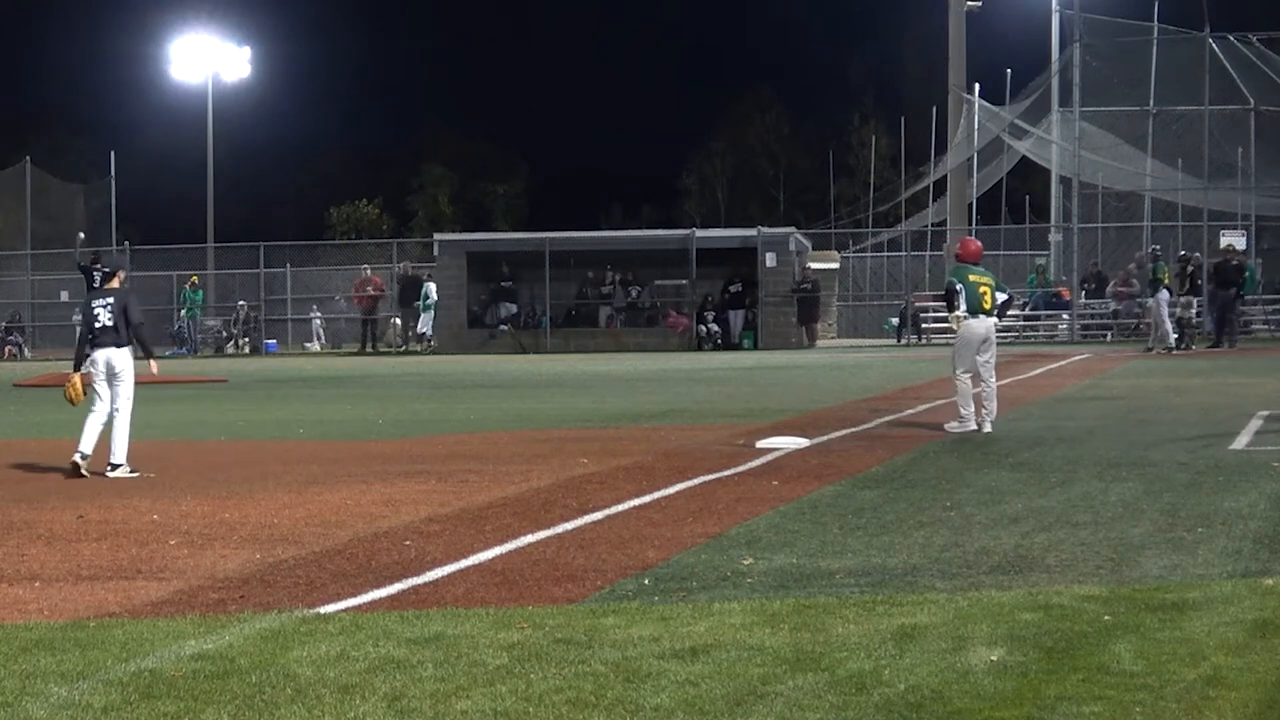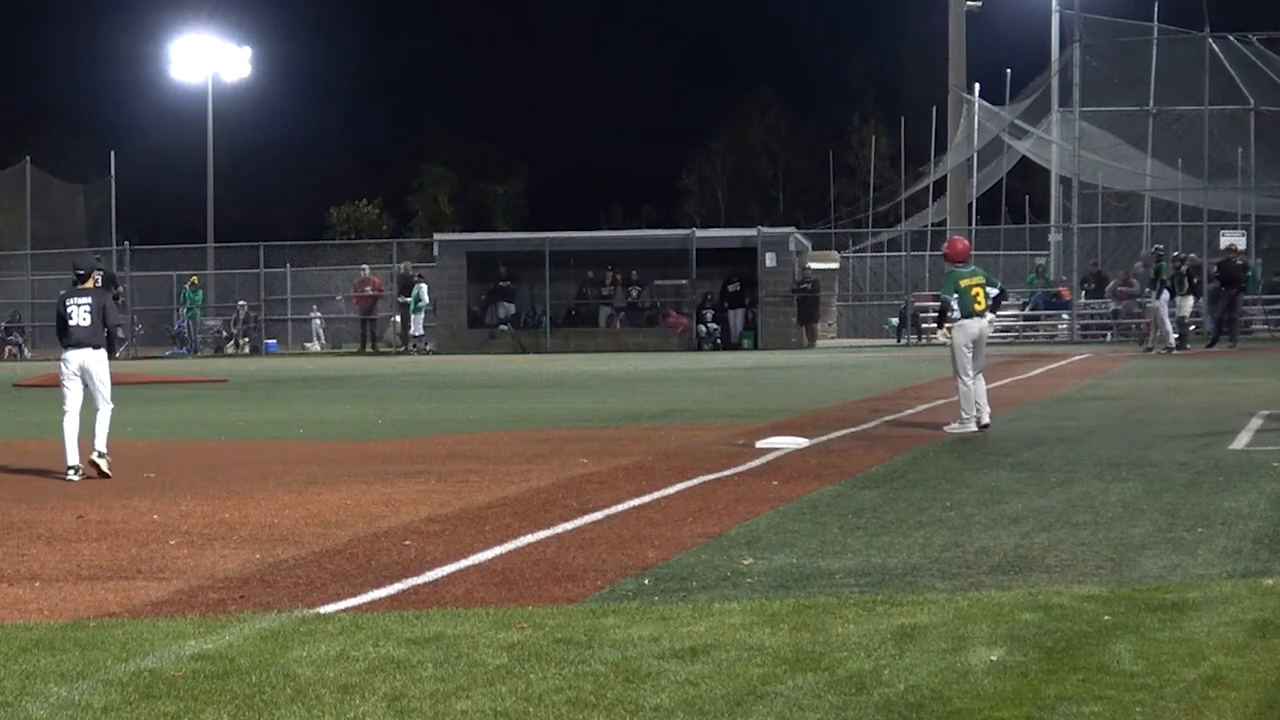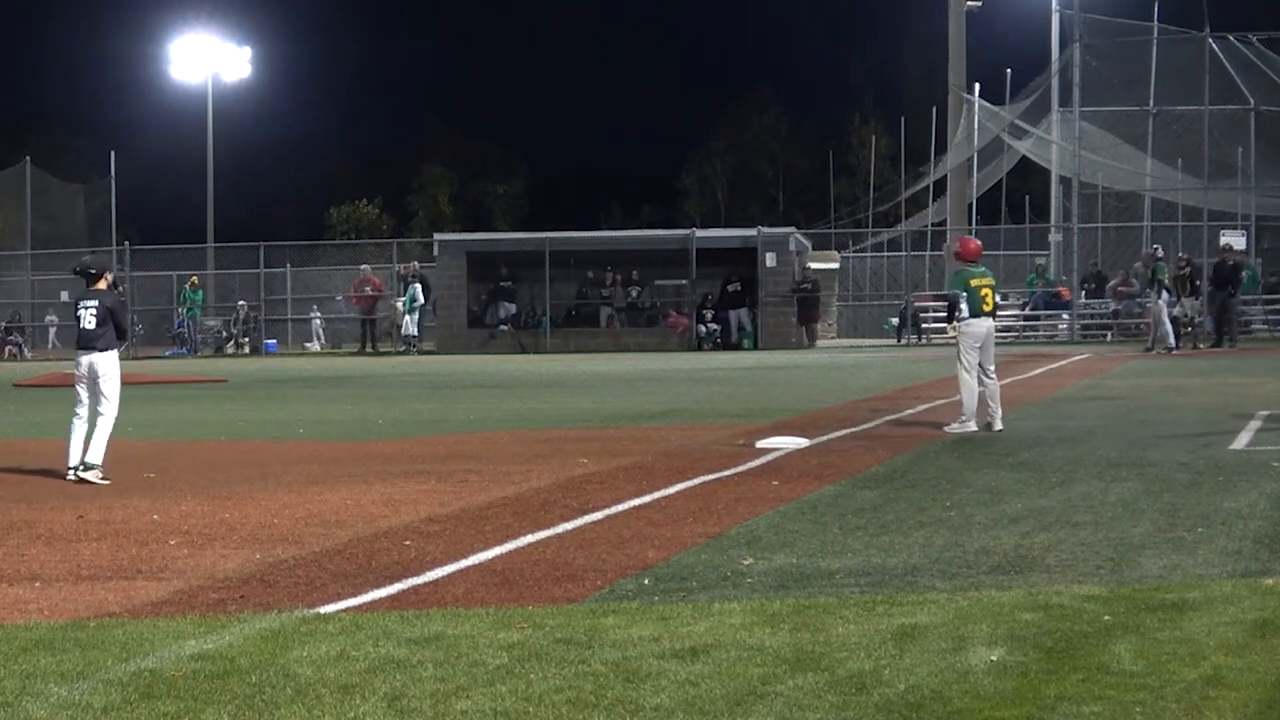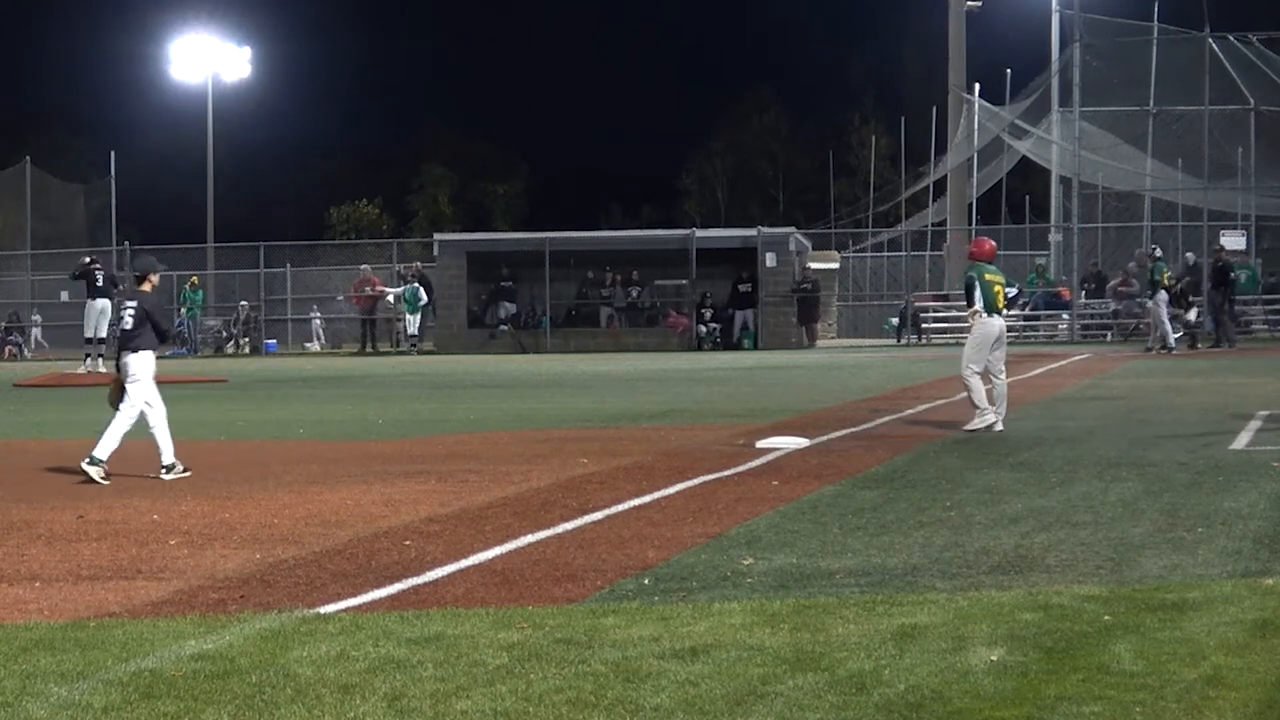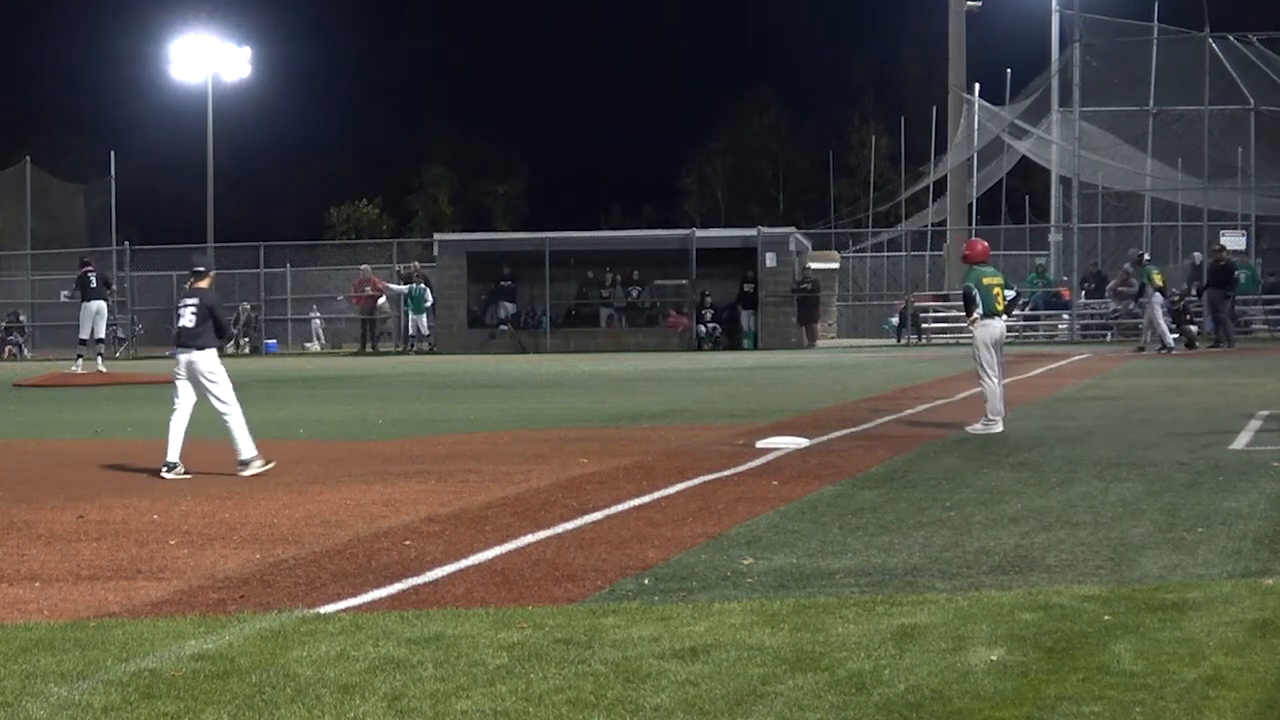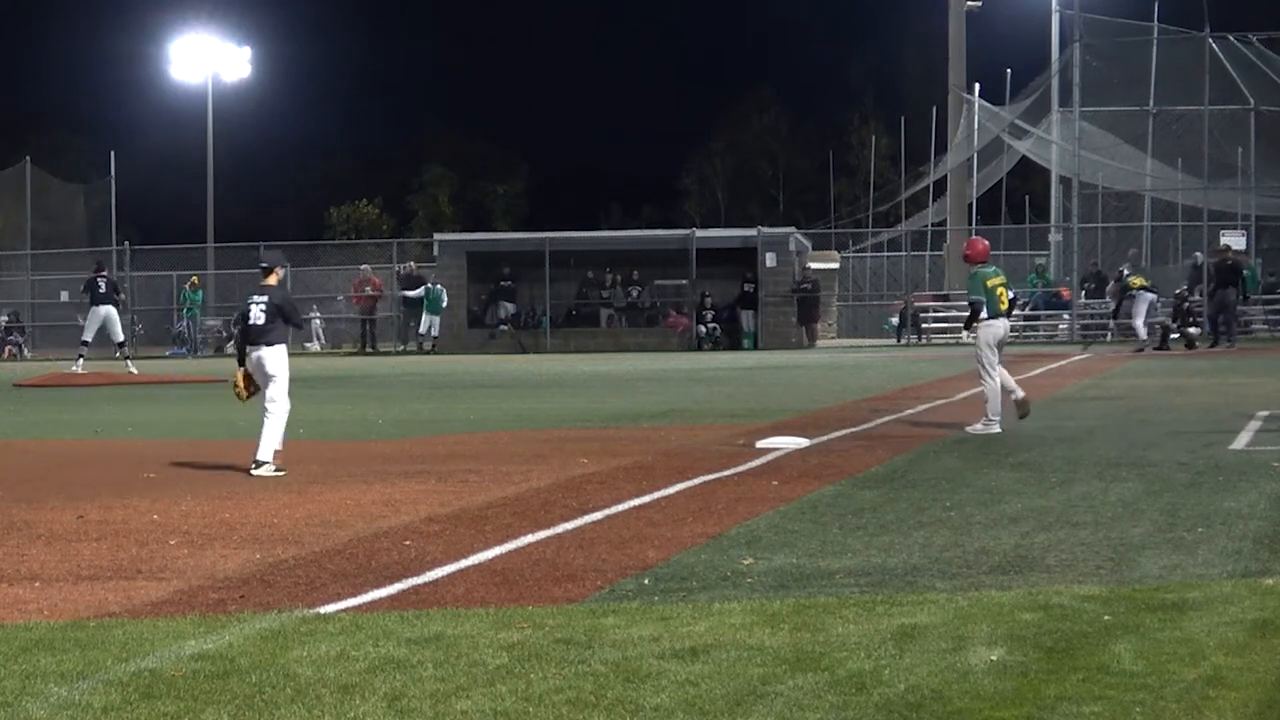
dt=0.5s
person 1, frame 1
left shoulder: (91, 299)
right shoulder: (125, 296)
left elbow: (84, 335)
right elbow: (136, 329)
left wrist: (77, 368)
right wrist: (150, 357)
left hip: (97, 355)
right hip: (120, 354)
left knee: (98, 409)
right knee: (121, 410)
left ankle: (82, 454)
right ankle: (116, 464)
person 1, frame 2
left shoulder: (64, 299)
right shoulder: (101, 296)
left elbow: (59, 332)
right elbow: (112, 328)
right wrist: (109, 352)
left hip: (70, 356)
right hip: (95, 354)
left knee: (70, 411)
right knee: (104, 406)
left ankle: (72, 467)
right ankle: (100, 451)
person 1, frame 3
left shoulder: (80, 300)
right shoulder: (111, 298)
left elbow: (83, 328)
right elbow: (124, 332)
left hip: (82, 357)
right hip: (105, 358)
left knee: (81, 414)
right knee: (107, 413)
left ankle: (73, 467)
right ankle: (91, 466)
person 1, frame 4
left shoulder: (127, 301)
right shoulder: (150, 300)
left elbow: (123, 337)
right elbow: (165, 333)
left wrist: (119, 371)
right wrist: (156, 340)
left hip: (126, 360)
right hip: (142, 359)
left knee: (157, 411)
right knee: (127, 414)
left ankle: (169, 464)
right ankle: (96, 460)
person 1, frame 5
left shoulder: (183, 299)
right shoulder: (209, 297)
left elbow: (185, 330)
right elbow: (225, 332)
right wrist: (217, 340)
left hip: (182, 357)
right hip: (205, 357)
left knee: (181, 411)
right knee: (230, 409)
left ankle: (171, 464)
right ankle: (248, 460)
person 1, frame 6
left shoulder: (252, 297)
right shoulder: (279, 295)
left elbow: (241, 332)
right elbow: (298, 323)
left wrist: (241, 363)
left hip: (254, 353)
right hip: (274, 352)
left knee: (279, 405)
right knee: (274, 408)
left ankle: (264, 454)
right ankle: (261, 463)
person 2, frame 1
left shoulder: (959, 271)
right shoulder: (989, 276)
left elbow: (950, 289)
right elbow: (1008, 297)
left wrist: (952, 312)
right wrist: (997, 317)
left hip: (969, 325)
right hip: (988, 326)
left knee: (962, 374)
right knee: (988, 375)
left ankle: (967, 419)
right ankle: (987, 421)
person 2, frame 2
left shoulder: (951, 276)
right shoulder: (980, 273)
left elbow: (945, 304)
right elbow: (1000, 291)
left wrist: (941, 327)
right wrist: (991, 313)
left hip: (963, 326)
right hip: (981, 324)
left knee: (964, 376)
right knee: (977, 373)
left ankle: (968, 421)
right ankle: (983, 415)
person 2, frame 3
left shoulder: (961, 274)
right shoulder: (988, 274)
left elbow: (954, 299)
right elbow: (995, 303)
left wrist: (951, 321)
left hip: (970, 326)
right hip: (988, 324)
left knee: (967, 375)
right knee: (989, 373)
left ankle: (968, 421)
right ankle: (996, 419)
person 2, frame 4
left shoulder: (976, 268)
right shoulder: (998, 273)
left elbow: (970, 281)
left wrist: (970, 306)
right wrist: (1004, 308)
left hip: (983, 323)
right hip: (999, 323)
left knee: (970, 370)
right knee: (998, 373)
left ankle: (984, 413)
right ankle: (997, 419)
person 2, frame 5
left shoulder: (973, 273)
right shoulder: (997, 274)
left elbow: (968, 292)
right elbow: (1014, 294)
left wrist: (970, 315)
right wrist: (1005, 313)
left hip: (984, 327)
right hip: (1000, 325)
left knee: (988, 376)
right knee: (997, 375)
left ankle: (991, 422)
right ankle: (997, 418)
person 2, frame 6
left shoulder: (976, 276)
right shoulder: (998, 272)
left elbow: (977, 306)
right elbow: (1012, 298)
left wrist: (966, 328)
left hip: (987, 326)
right hip: (1003, 324)
left knee: (988, 375)
right knee: (993, 366)
left ankle: (991, 422)
right ankle: (1018, 394)
